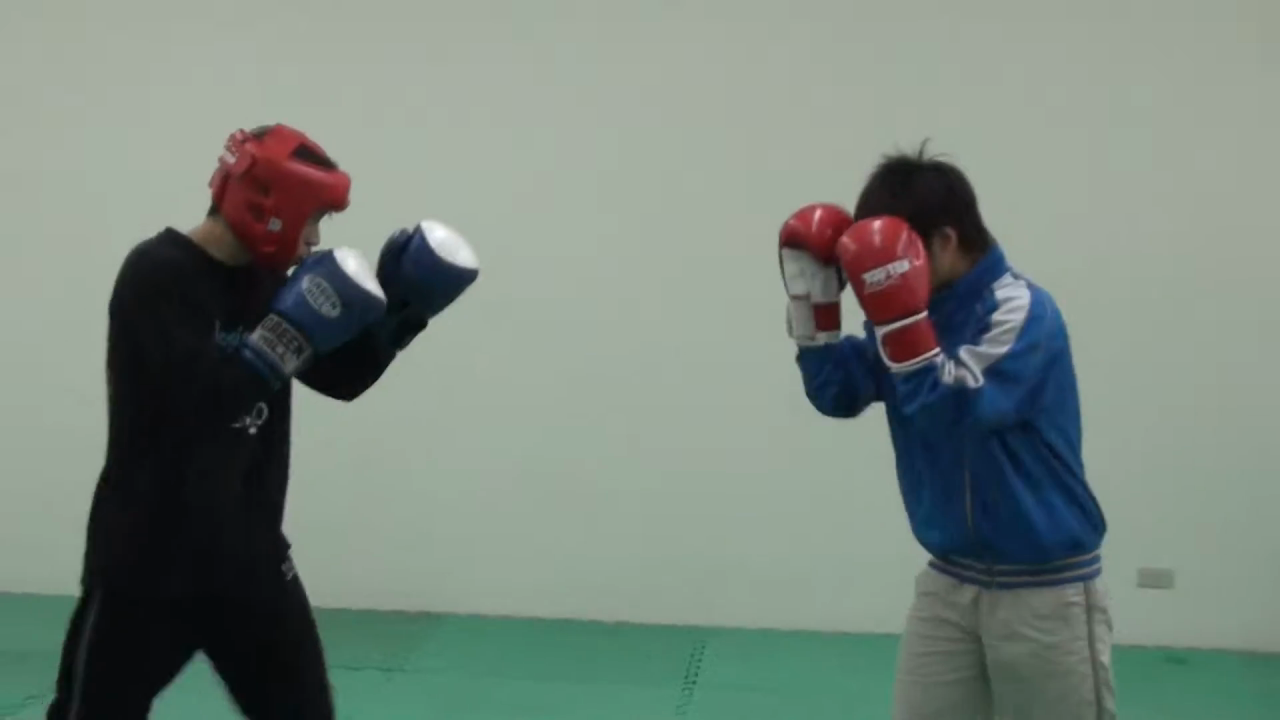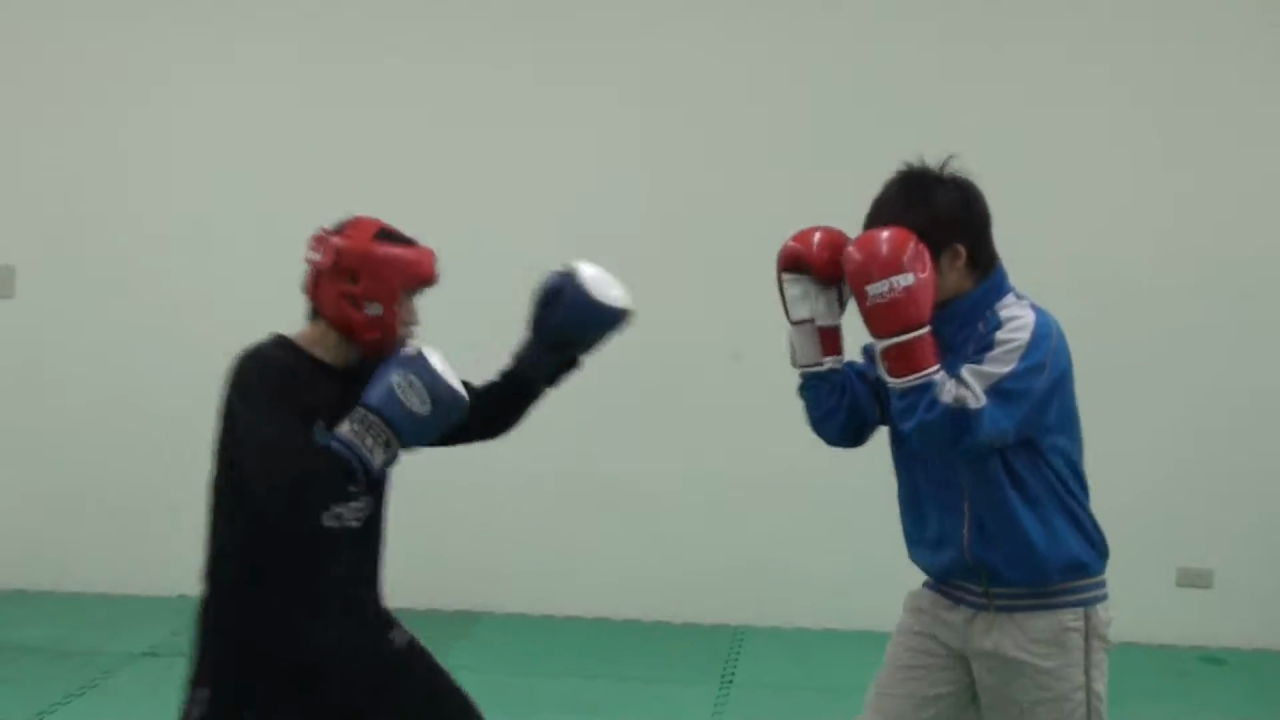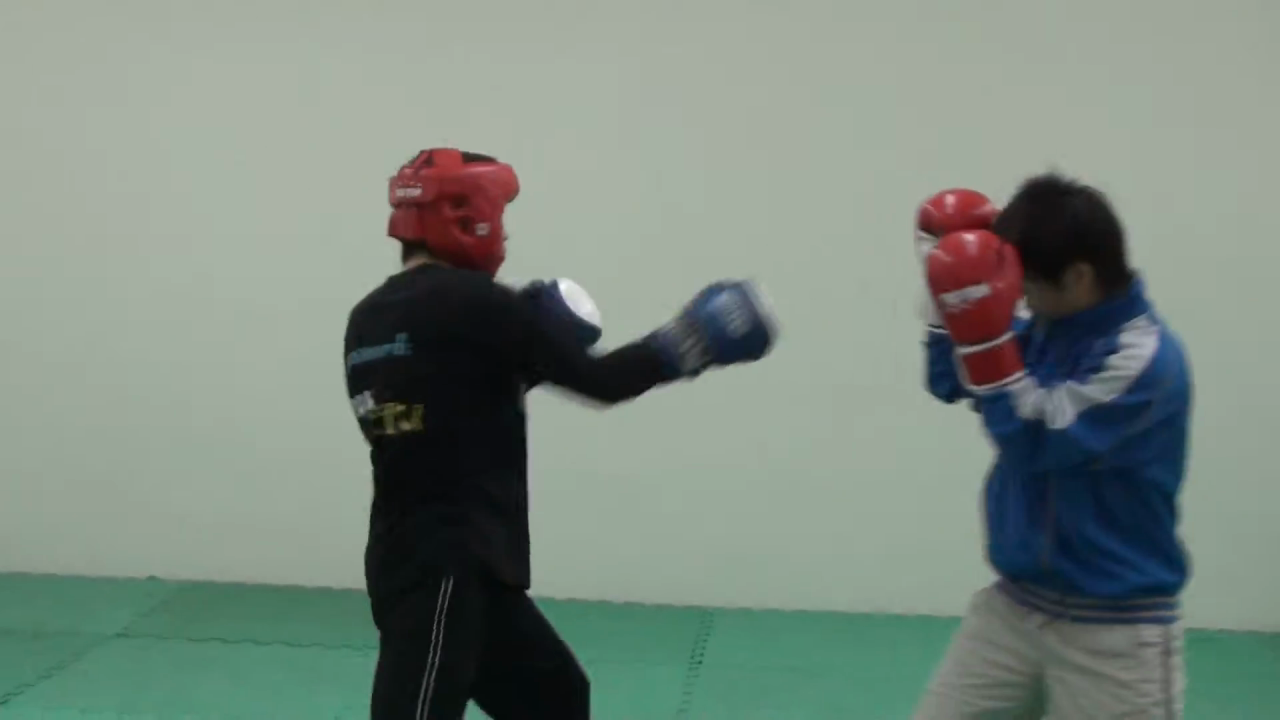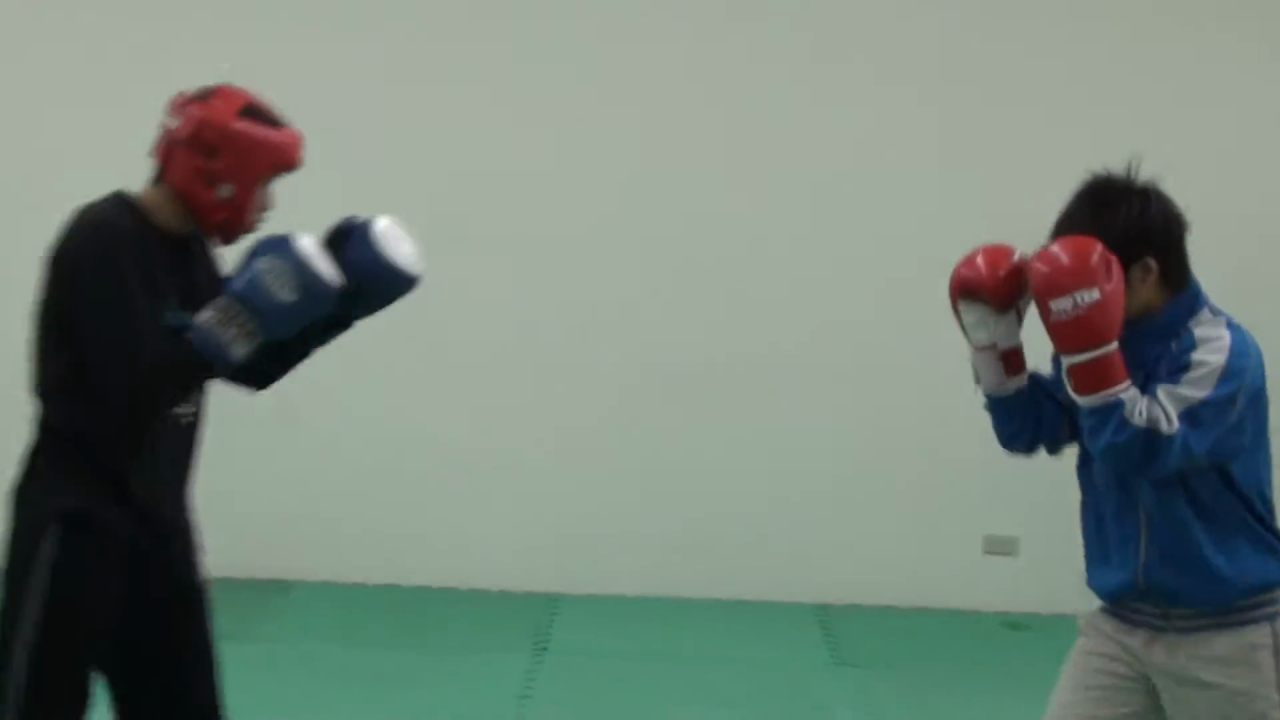
dt=0.4s
person 1, frame 1
left shoulder: (264, 278)
right shoulder: (157, 274)
left elbow: (343, 377)
right elbow: (200, 402)
left wrist: (402, 310)
right wrist: (294, 331)
left hip: (248, 551)
right hip: (148, 550)
person 1, frame 2
left shoulder: (371, 374)
right shoulder: (265, 377)
left elbow: (480, 418)
right elbow: (284, 500)
left wrist: (552, 351)
right wrist: (378, 428)
left hip: (354, 633)
right hip: (255, 641)
person 1, frame 3
left shoulder: (367, 318)
right shoulder: (467, 303)
right elbow: (597, 380)
left wrist: (518, 361)
right wrist: (698, 338)
left hip: (447, 557)
right hip: (442, 562)
person 1, frame 4
left shoulder: (185, 253)
right shoulder: (100, 242)
left elbow: (256, 366)
right elbow: (131, 386)
left wrist: (337, 301)
right wrist: (244, 315)
left hip: (150, 517)
right hip: (77, 517)
person 2, frame 1
left shoulder: (1024, 313)
right shoulder: (923, 309)
left elbow: (949, 411)
right elbow: (836, 393)
left wrist: (898, 310)
right wrist: (813, 297)
left hip: (1047, 587)
right hip: (952, 582)
person 2, frame 2
left shoulder: (1024, 332)
right shoulder: (924, 327)
left elbow: (947, 430)
right elbow: (839, 422)
left wrist: (900, 327)
right wrist: (813, 318)
left hip: (1043, 612)
right hip: (945, 604)
person 2, frame 3
left shoulder: (1145, 358)
right shoulder: (1047, 331)
left elbow: (1032, 440)
right elbow: (950, 382)
left wrist: (983, 329)
right wrist: (955, 308)
left hip: (1117, 633)
right hip: (1017, 608)
person 2, frame 4
left shoulder: (1220, 351)
right shoulder: (1112, 341)
left elbow: (1137, 451)
right elbow: (1027, 432)
left wrist: (1087, 346)
right wrist: (993, 339)
